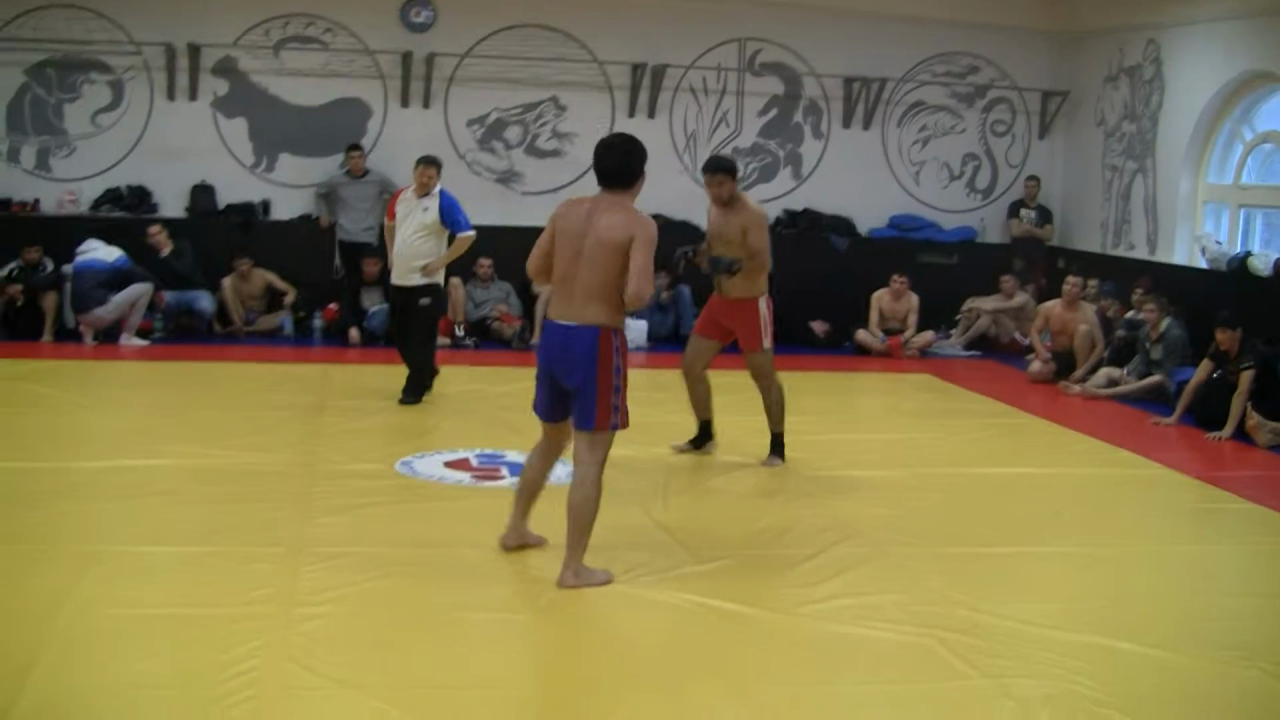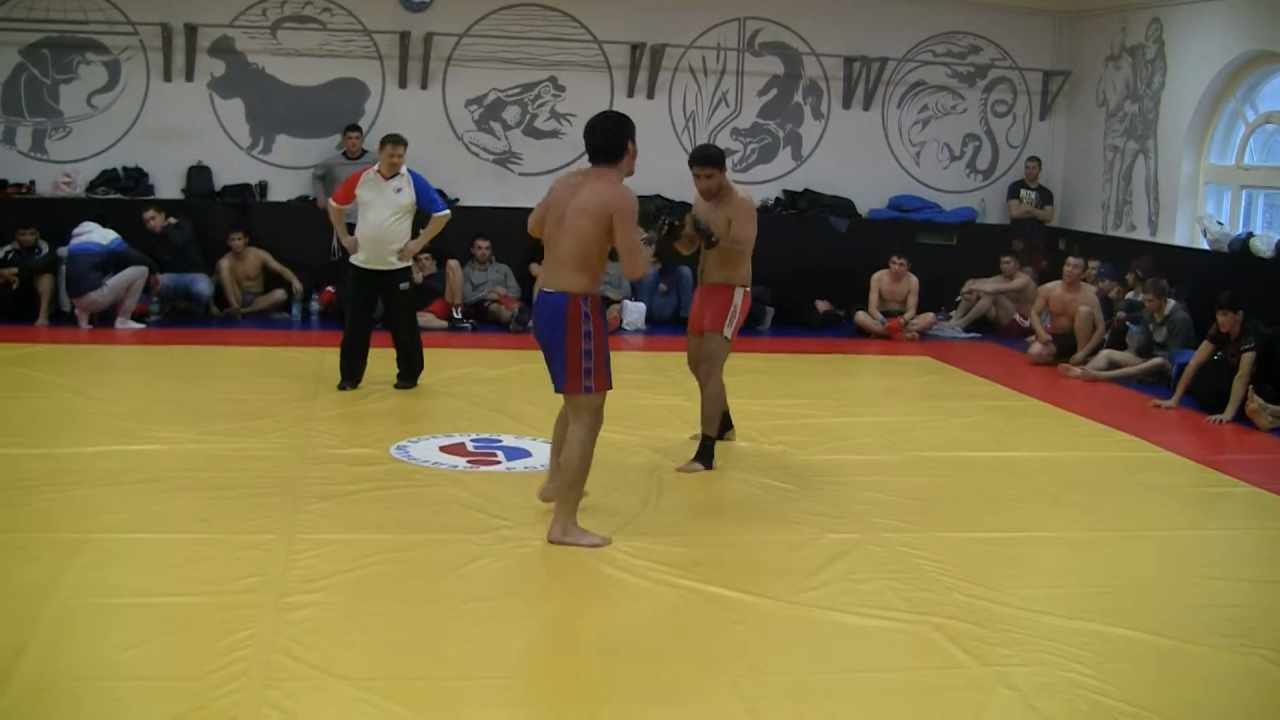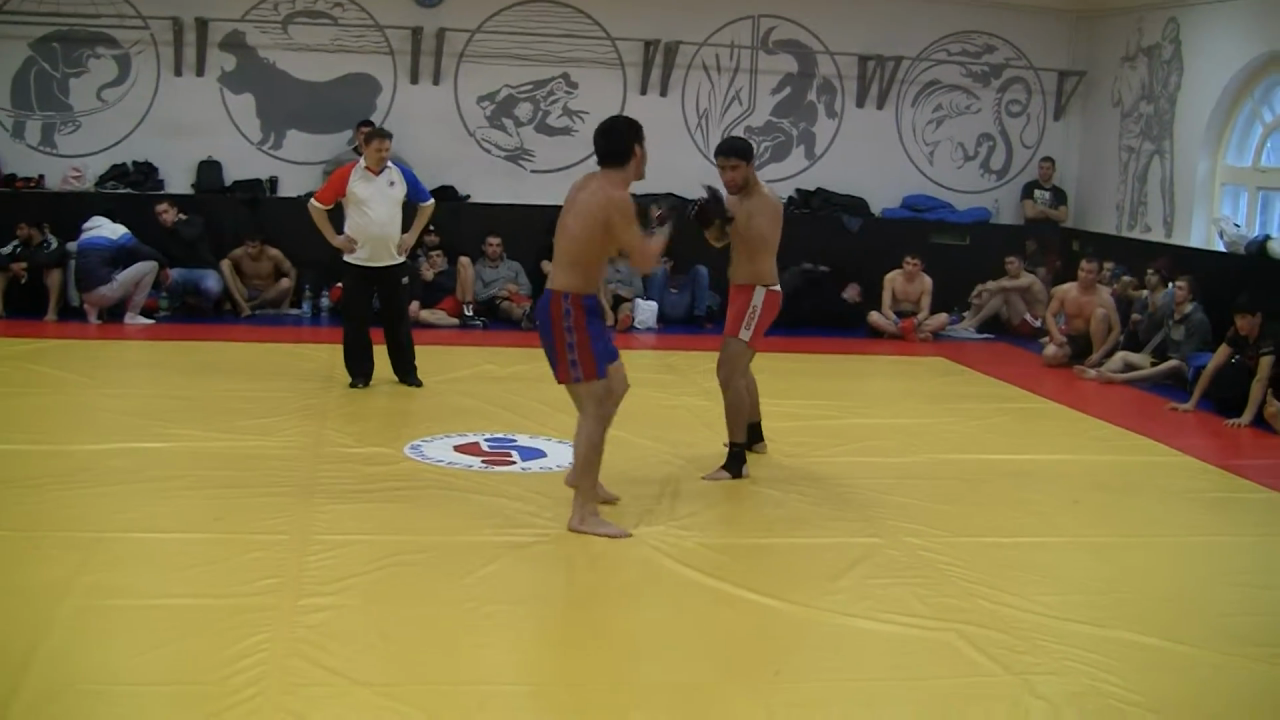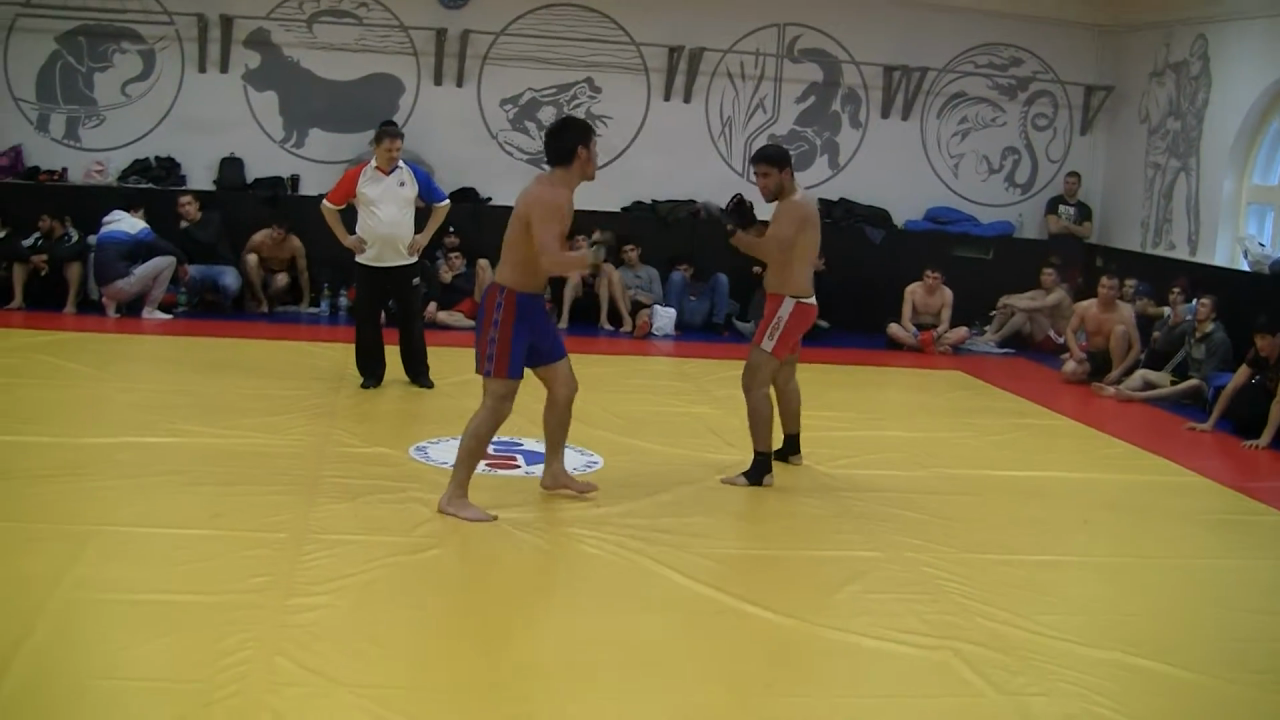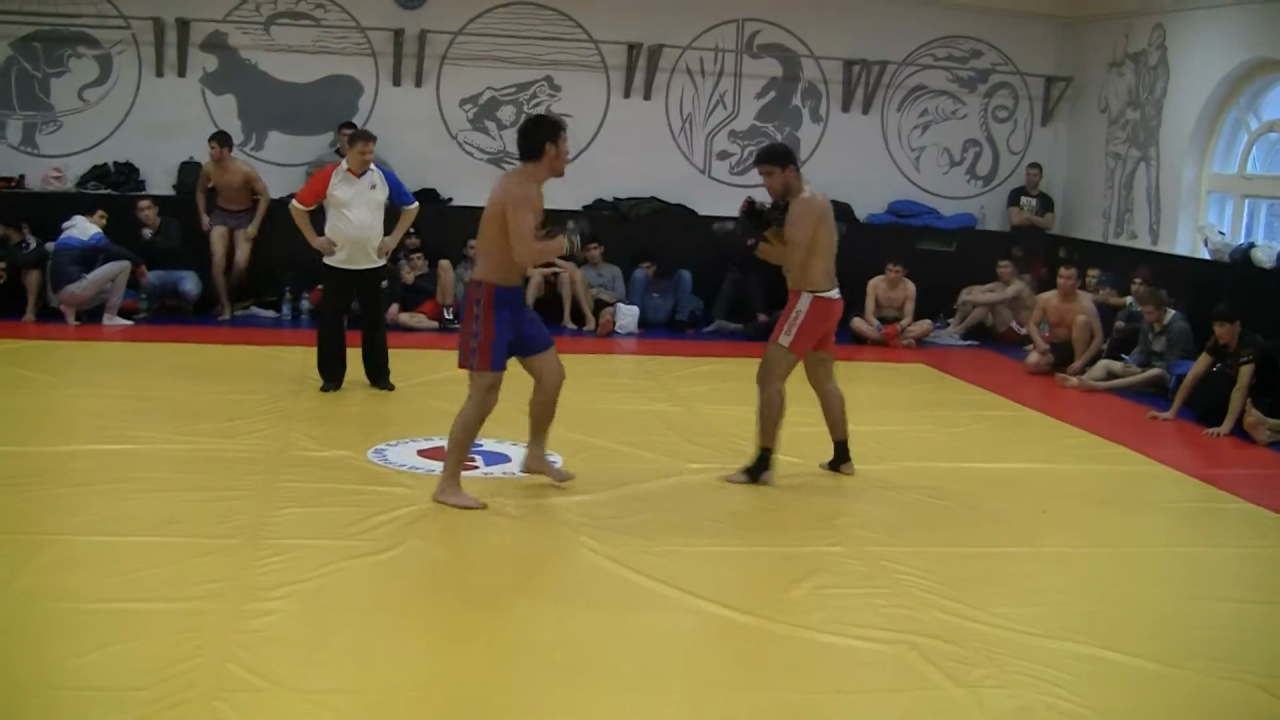
dt=0.7s
person 1, frame 1
left shoulder: (566, 211)
right shoulder: (639, 225)
left elbow: (535, 271)
right elbow: (637, 296)
right wrist: (624, 298)
left hip: (555, 337)
right hip: (597, 344)
left knee: (551, 442)
right knee: (590, 457)
left ankle: (516, 528)
right ankle: (573, 567)
person 1, frame 2
left shoulder: (566, 182)
right shoulder: (620, 195)
left elbow: (535, 226)
right elbow: (634, 269)
right wrist: (643, 242)
left hip: (548, 303)
right hip: (576, 310)
left knee: (577, 403)
right knee: (588, 419)
left ankle: (556, 482)
right ankle: (564, 524)
person 1, frame 3
left shoulder: (589, 184)
right shoulder: (615, 198)
right elbow: (645, 261)
right wrist: (661, 231)
left hip: (580, 303)
right hip: (568, 309)
left knee: (615, 387)
right knee: (595, 407)
left ankle: (582, 477)
right ankle: (583, 513)
person 1, frame 4
left shoulder: (556, 189)
right shoulder: (547, 195)
right elbow: (558, 264)
left wrist: (578, 249)
right wrist: (590, 257)
left hip: (535, 304)
right hip: (508, 304)
left knee: (564, 387)
right knee: (498, 405)
left ankle: (555, 470)
right ankle: (454, 495)
person 1, frame 5
left shoulder: (526, 184)
right shoulder: (521, 190)
right elbow: (526, 254)
left wrist: (554, 242)
right wrist: (566, 244)
left hip: (512, 296)
right hip: (489, 299)
left knee: (552, 376)
right knee: (483, 398)
left ankle: (536, 457)
right ankle: (448, 484)
person 2, frame 1
left shoulder: (752, 215)
right shoulder: (714, 211)
left elbow: (763, 264)
left wrist: (732, 268)
right wrist: (696, 255)
left hip: (750, 305)
right hip: (719, 302)
left knee: (764, 376)
right knee: (691, 366)
left ankle: (777, 447)
right ankle: (704, 434)
person 2, frame 2
left shoulder: (741, 204)
right shoulder: (701, 201)
left elbow: (741, 255)
right elbow: (688, 248)
left wrist: (712, 238)
right wrist: (675, 234)
left hip: (731, 294)
right hip: (705, 290)
left knee: (710, 369)
right knee: (697, 363)
left ankle: (706, 453)
right ankle: (723, 424)
person 2, frame 3
left shoulder: (765, 201)
right shoulder: (733, 197)
left elbow: (757, 246)
right elbow: (718, 240)
left wrist: (726, 218)
right wrist: (707, 221)
left hip: (758, 294)
right hip: (743, 291)
left knee: (729, 372)
right knee: (739, 368)
left ankle: (737, 461)
right ankle: (754, 436)
person 2, frame 4
left shoulder: (794, 206)
right shoulder: (796, 203)
left elbow: (768, 252)
right elbow: (772, 242)
left wrist: (730, 229)
right wrist: (748, 222)
left hip: (789, 304)
right hip: (795, 303)
left knee: (754, 381)
right knee: (784, 378)
left ankle: (761, 468)
right ankle: (791, 447)
person 2, frame 5
left shoulder: (803, 204)
right shoulder: (807, 201)
left elbow: (793, 258)
right elbow: (792, 249)
left wrist: (753, 241)
right wrist: (764, 226)
left hip: (811, 301)
right hip: (825, 299)
left knee: (769, 377)
right knee: (823, 380)
left ankle: (762, 463)
right ankle: (842, 457)
person 3, frame 1
left shoulder: (444, 202)
right shoulder: (401, 196)
left elbow: (467, 235)
right elbow: (389, 224)
left wrist: (441, 262)
right wrist: (391, 253)
left hip: (426, 282)
right hip: (399, 279)
left knee: (422, 339)
right knee: (401, 335)
left ankle: (415, 389)
right ankle: (427, 374)
person 3, frame 2
left shoulder: (414, 182)
right shoulder: (360, 178)
left elbow: (442, 213)
right elbow: (335, 205)
left wrist: (419, 243)
right wrist: (344, 237)
left hip: (398, 266)
right hip: (361, 264)
left knee: (403, 323)
right knee: (356, 322)
left ankle: (409, 375)
right ankle: (350, 376)
person 3, frame 3
left shoulder: (402, 175)
right shoulder: (346, 175)
left elbow: (427, 203)
right elbow: (316, 205)
left wrist: (413, 235)
right wrist: (333, 238)
left hip: (393, 261)
right hip: (357, 262)
left knee: (398, 319)
right knee: (356, 320)
left ankle: (407, 372)
right ankle: (360, 374)
person 3, frame 4
left shoulder: (414, 174)
right shoulder: (357, 175)
left elbow: (442, 203)
right elbow: (329, 206)
left wrist: (425, 236)
right wrist: (345, 238)
left hip: (405, 261)
right hip: (369, 261)
left knee: (411, 319)
right knee: (367, 320)
left ankle: (419, 373)
right ankle: (371, 374)
person 3, frame 5
left shoulder: (384, 177)
right shoulder: (328, 177)
left elbow: (411, 206)
right elbow: (298, 206)
left wrist: (394, 238)
right wrist: (314, 239)
left hip: (374, 264)
right hip: (337, 263)
left knee: (375, 321)
right knee: (331, 321)
left ankle: (379, 376)
right ankle: (331, 376)
